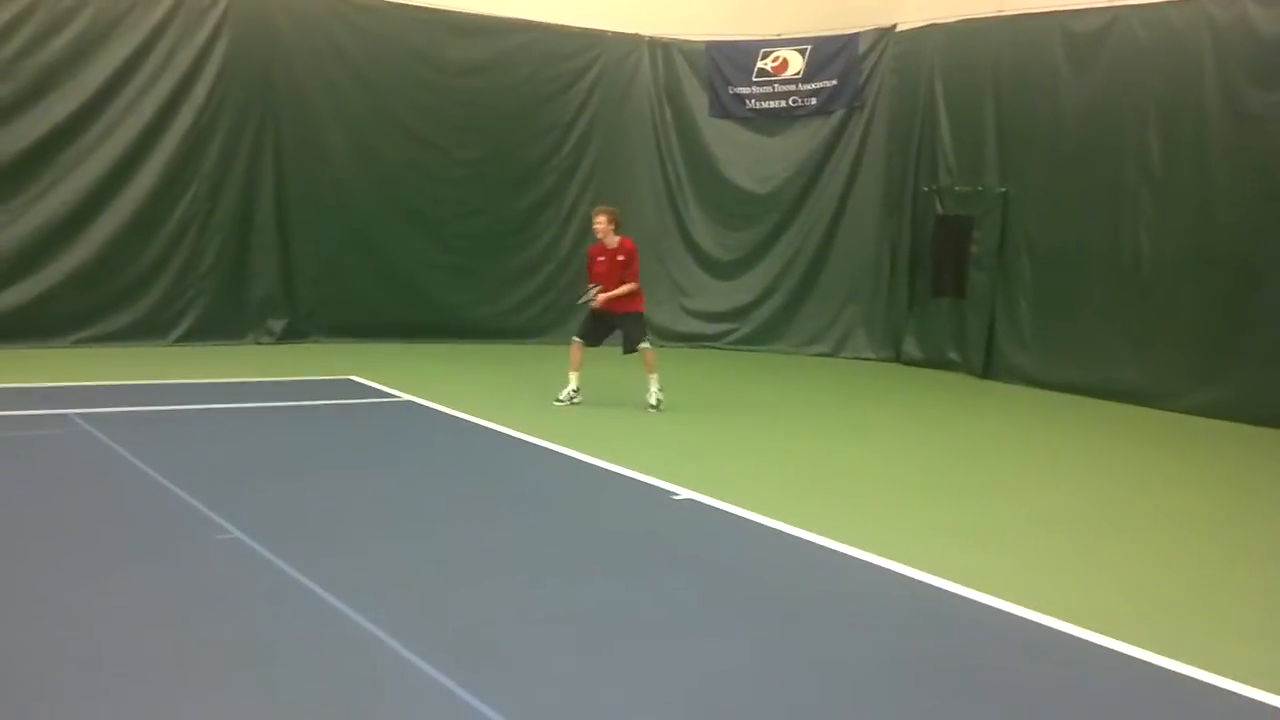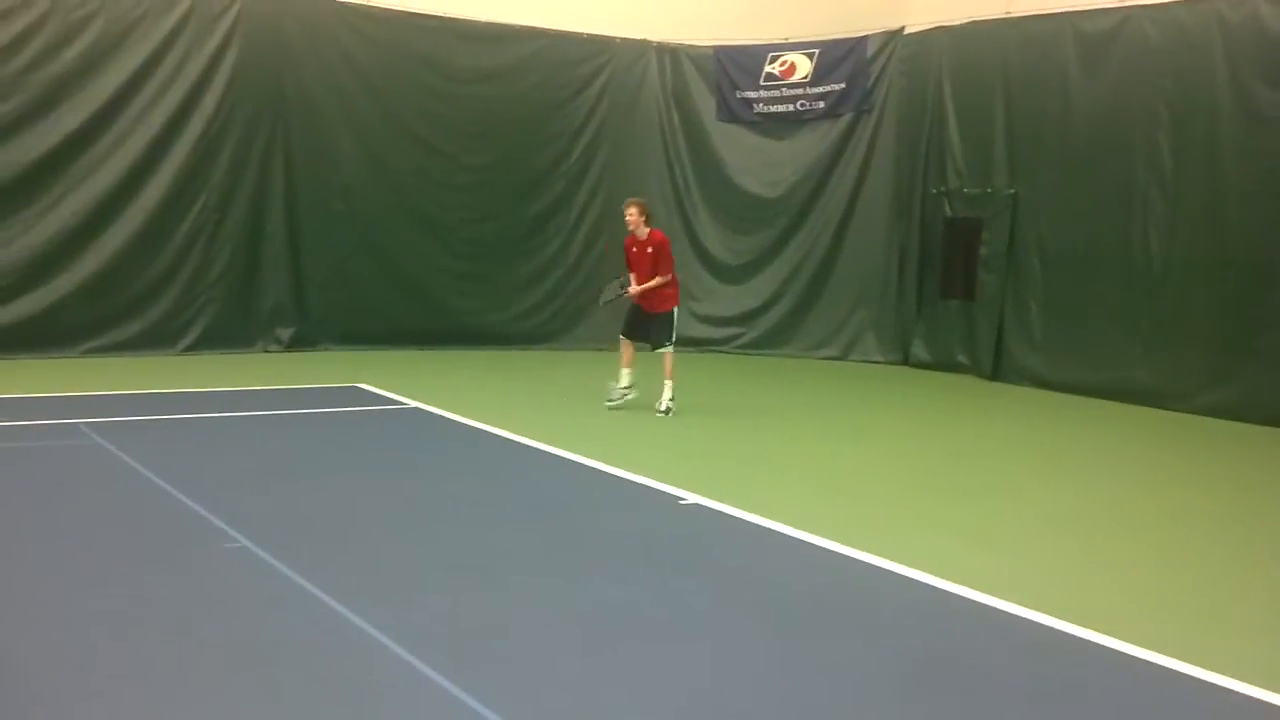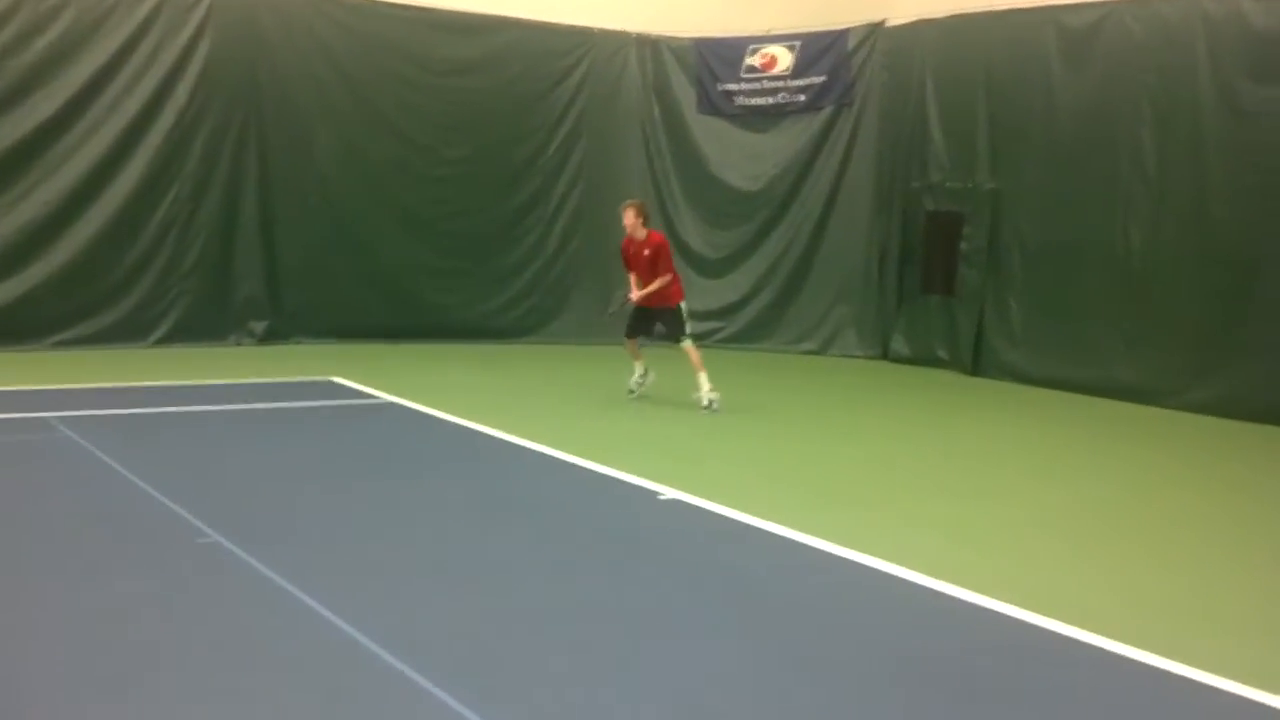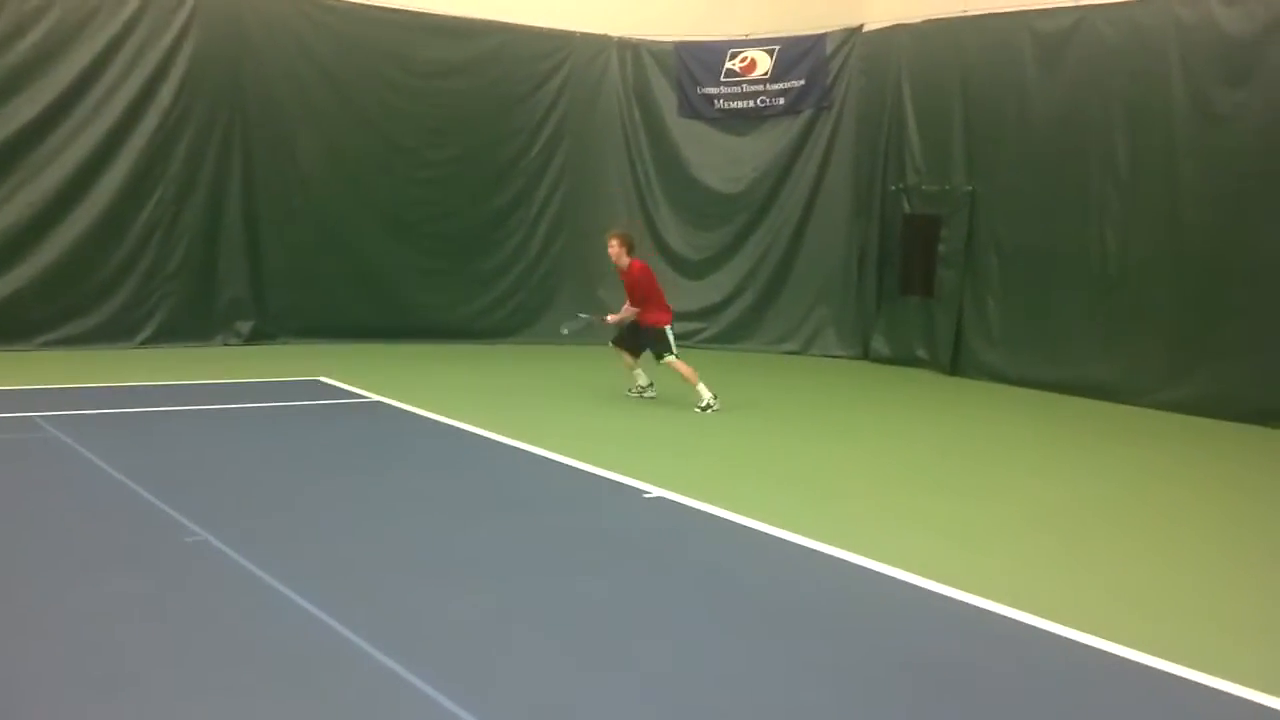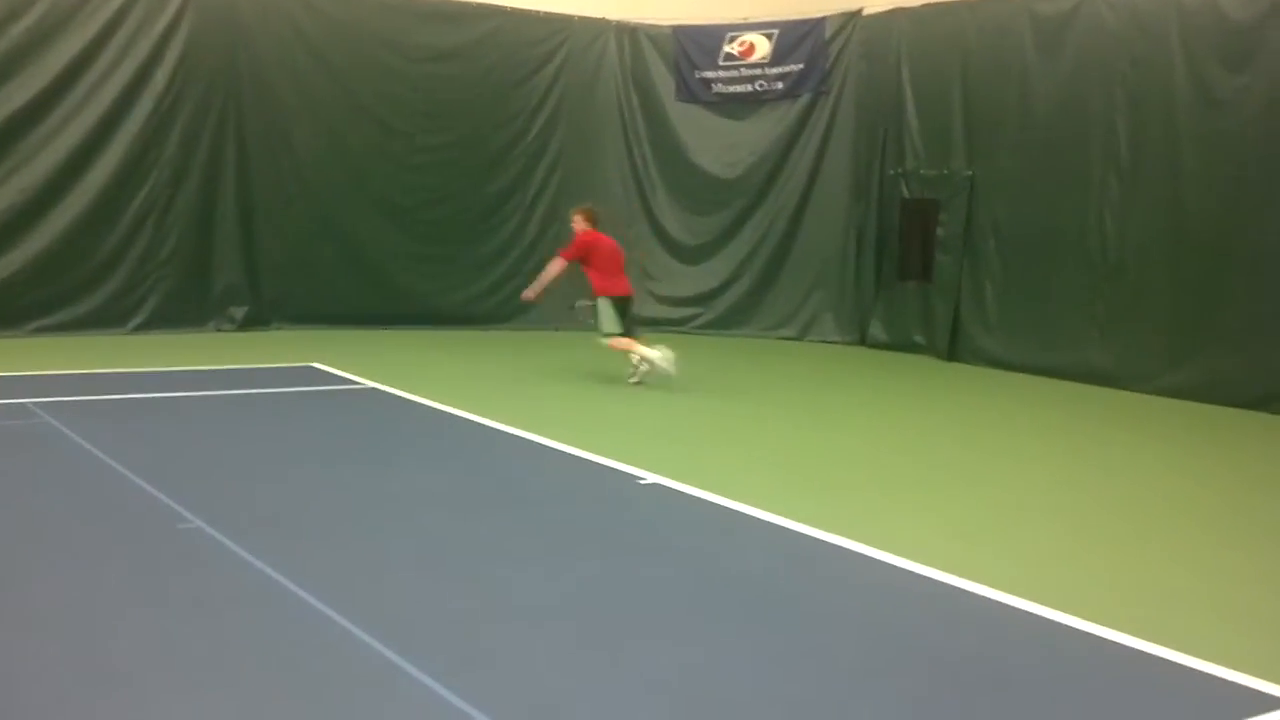
dt=0.2s
person 1, frame 1
left shoulder: (629, 248)
right shoulder: (594, 251)
left elbow: (634, 284)
right elbow: (594, 281)
left wrist: (608, 295)
right wrist: (597, 295)
left hip: (630, 306)
right hip: (604, 307)
left knee: (643, 346)
right knee: (578, 342)
left ankle: (655, 390)
right ankle: (572, 390)
person 1, frame 2
left shoulder: (660, 240)
right shoulder: (628, 242)
left elbow: (666, 275)
left wrist: (641, 289)
right wrist: (634, 287)
left hip: (664, 301)
right hip: (640, 300)
left knee: (664, 347)
right knee: (627, 338)
left ankle: (667, 397)
right ankle: (624, 386)
person 1, frame 3
left shoulder: (658, 241)
right shoulder: (626, 245)
left elbow: (667, 275)
left wrist: (643, 293)
right wrist: (634, 289)
left hip: (669, 298)
right hip: (645, 298)
left knee: (685, 342)
right knee: (630, 336)
left ankle: (706, 389)
right ankle: (642, 374)
person 1, frame 4
left shoulder: (638, 271)
right shoulder: (624, 271)
left elbow: (637, 308)
left wrist: (617, 318)
right wrist: (626, 309)
left hip: (658, 320)
right hip: (642, 320)
left knee: (671, 360)
right knee: (620, 345)
left ankle: (707, 396)
right ankle: (644, 384)
person 1, frame 5
left shoulder: (583, 240)
right shoulder: (607, 240)
left elbow: (559, 264)
left wrist: (536, 287)
left hip: (607, 293)
right hip: (623, 292)
left knee: (611, 339)
right knee: (624, 335)
left ankle: (655, 354)
right ankle: (641, 359)
